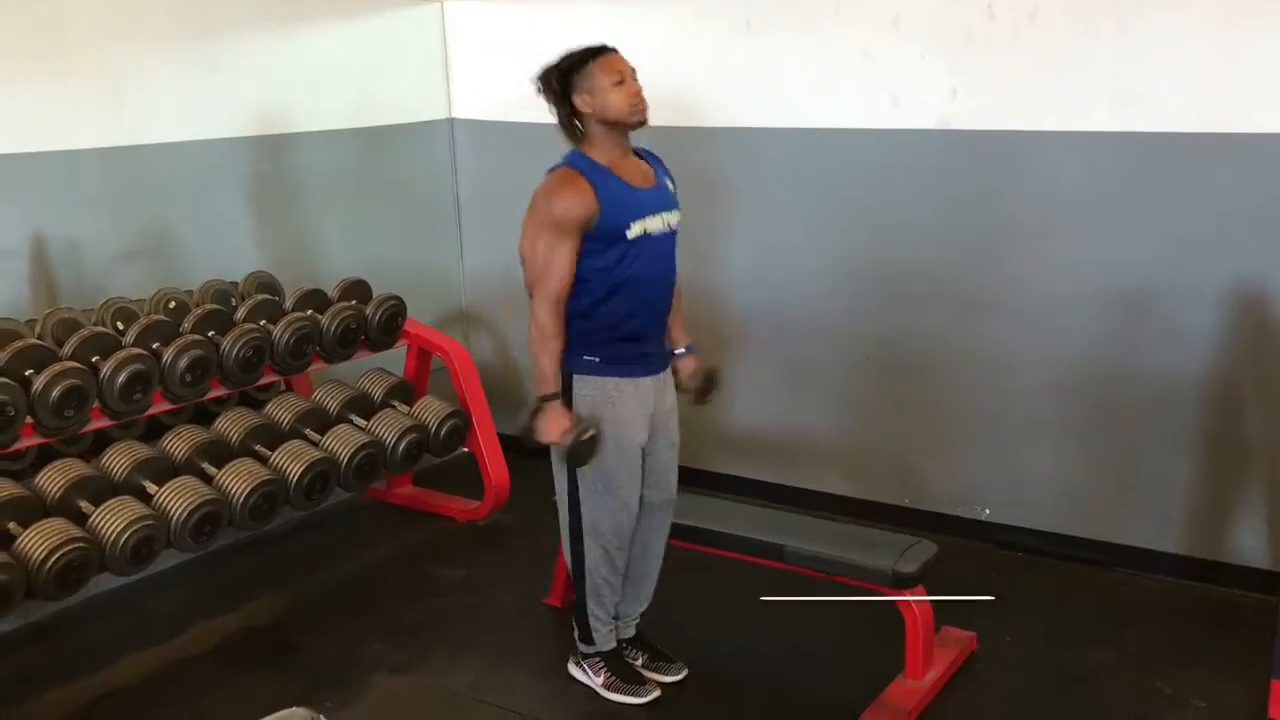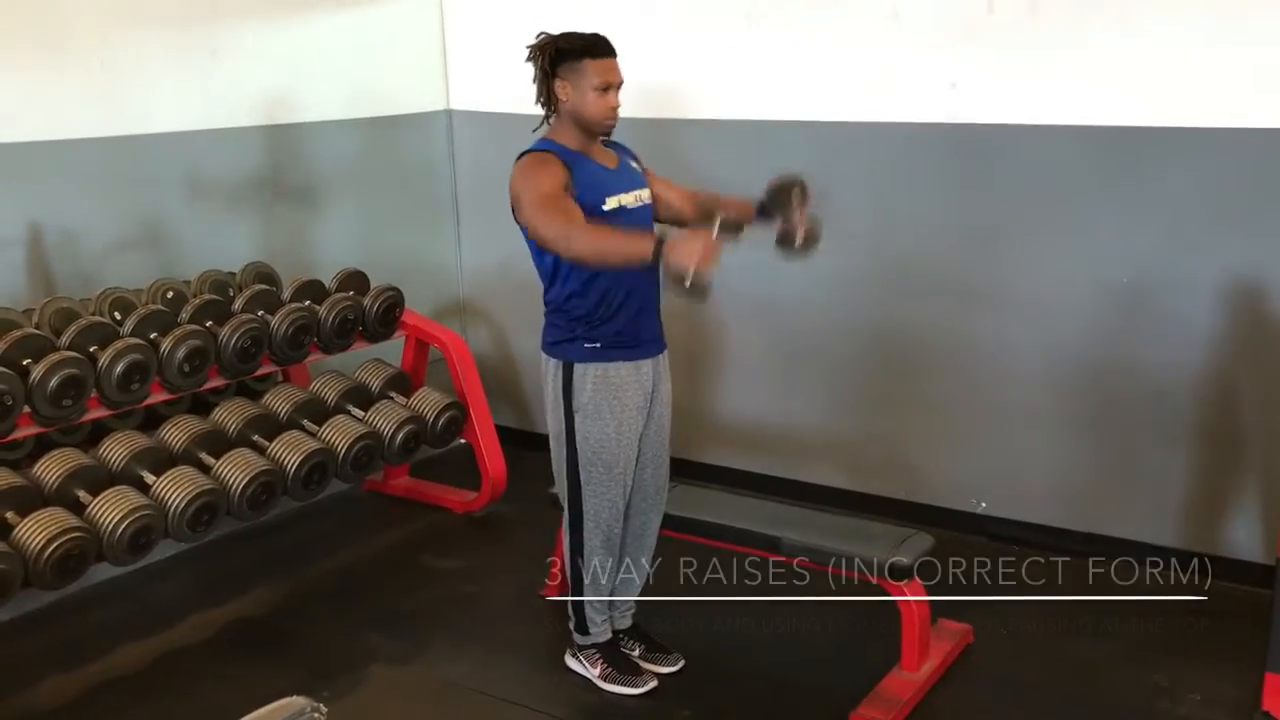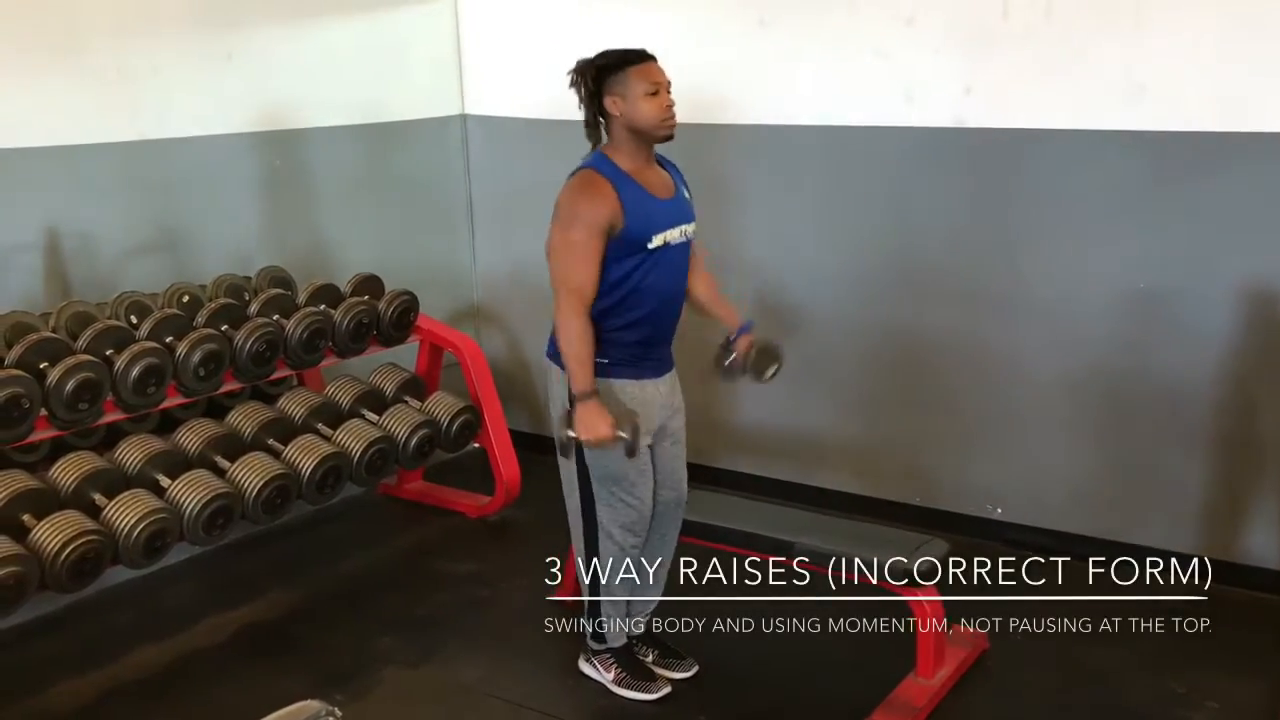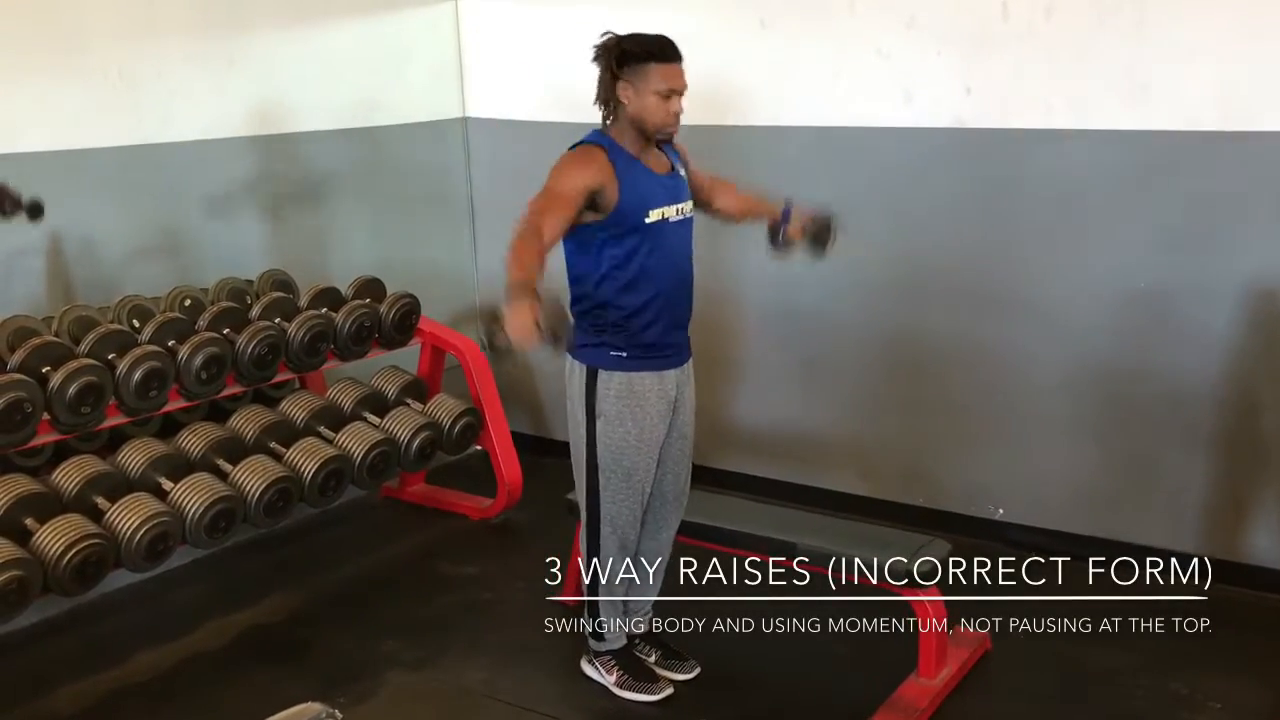
dt=1s
person 1, frame 1
left shoulder: (656, 171)
right shoulder: (569, 191)
right elbow: (546, 303)
left wrist: (680, 349)
right wrist: (551, 399)
left hip: (654, 374)
right hip: (594, 378)
left knee: (655, 510)
right knee: (605, 519)
left ankle: (625, 630)
right ankle: (592, 649)
person 1, frame 2
left shoulder: (620, 158)
right shoulder: (539, 171)
left elbow: (687, 206)
right elbow: (573, 238)
left wrist: (757, 209)
right wrist: (662, 250)
left hip: (648, 356)
right hip: (589, 367)
left knee: (645, 502)
right knee: (597, 507)
left ankle: (621, 622)
right ankle: (589, 642)
person 1, frame 3
left shoulder: (669, 177)
right shoulder: (592, 192)
left elbow: (690, 267)
right elbow: (571, 303)
left wrist: (736, 328)
right wrist: (585, 398)
left hip: (658, 373)
right hip: (606, 380)
left knee: (666, 506)
right knee: (616, 516)
left ankle: (635, 629)
right ankle: (603, 646)
person 1, frame 4
left shoulder: (667, 155)
right shoulder: (591, 165)
left elbow: (714, 195)
right elbow: (532, 237)
left wrist: (780, 214)
right wrist: (520, 295)
left hip: (674, 365)
right hip: (614, 373)
left knee: (664, 508)
right knee: (616, 514)
left ankle: (637, 628)
right ankle: (606, 648)
